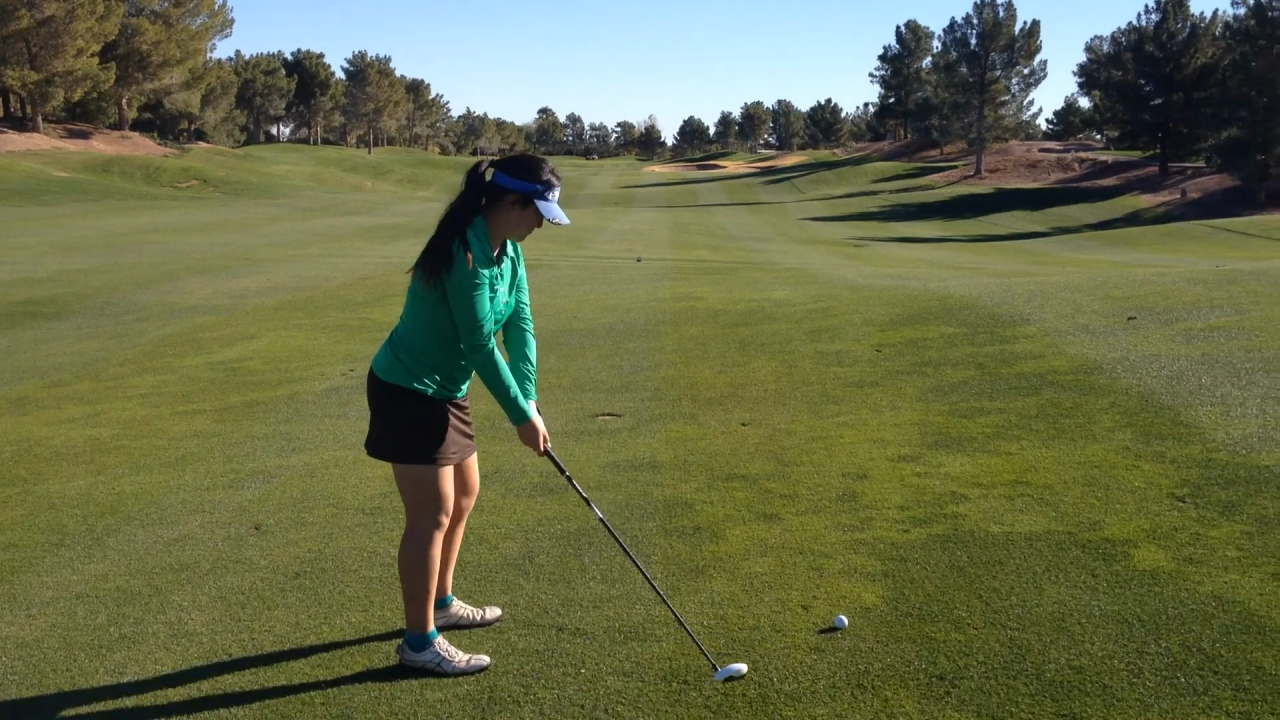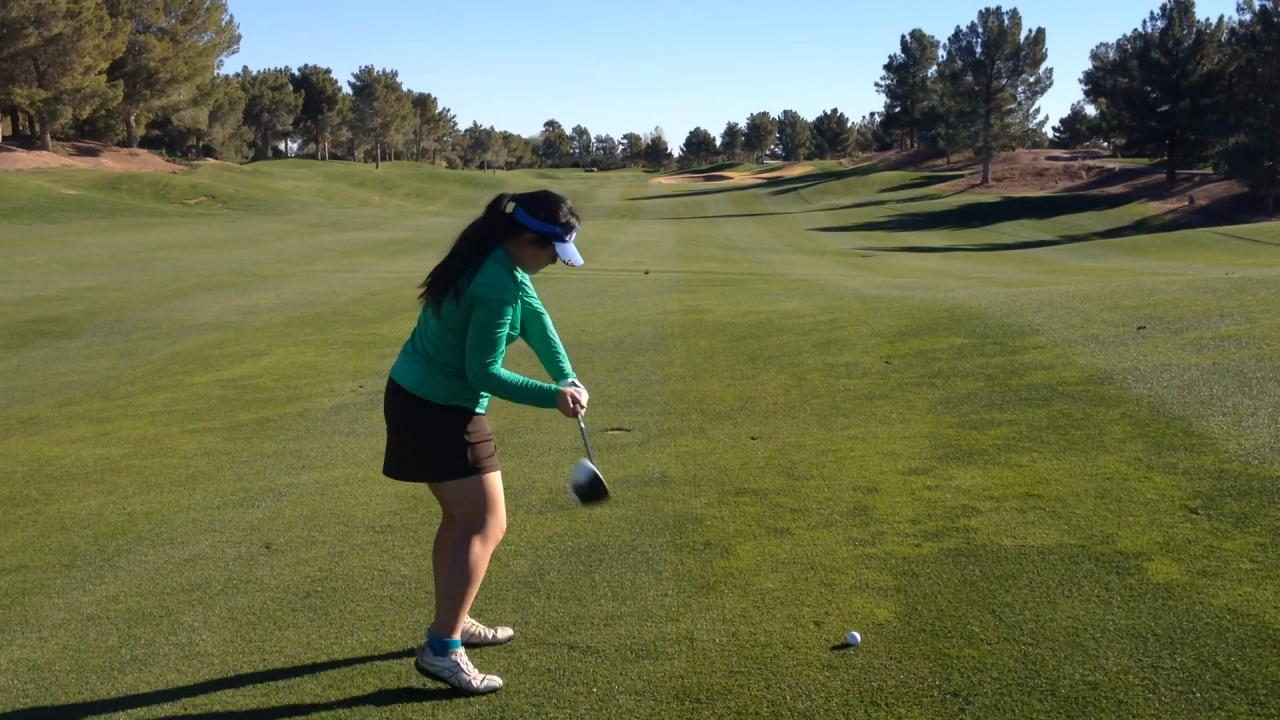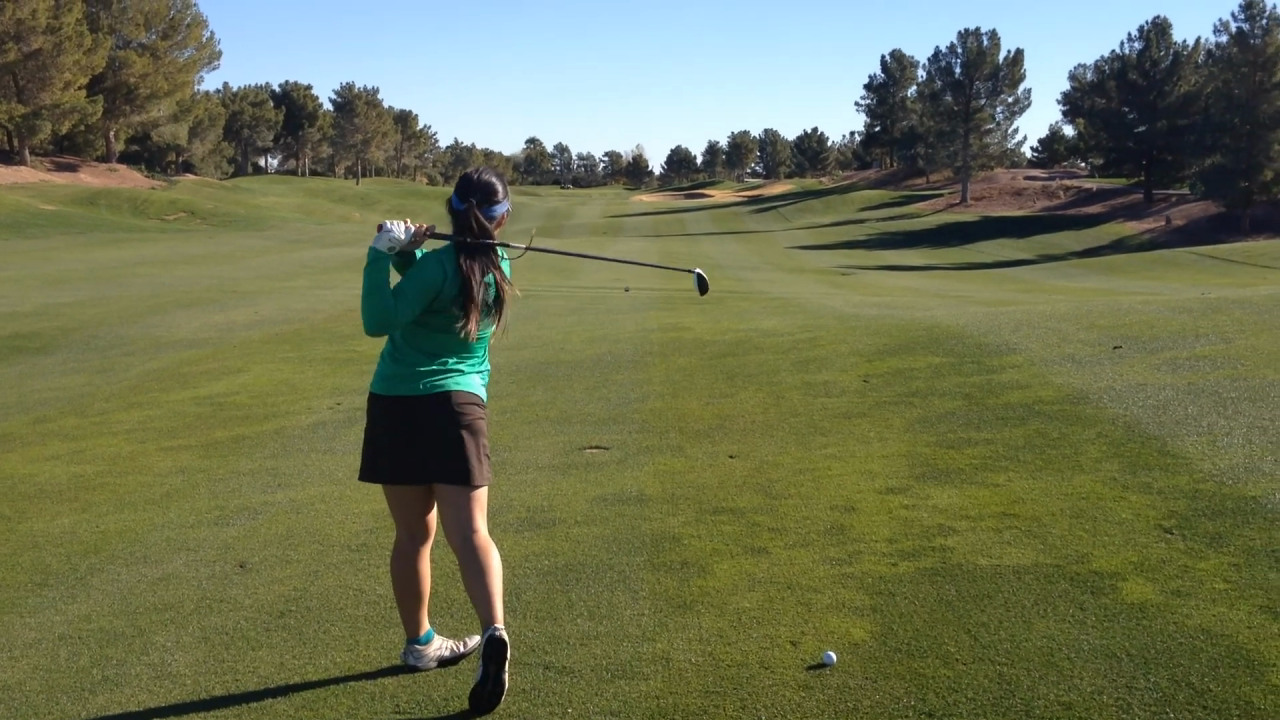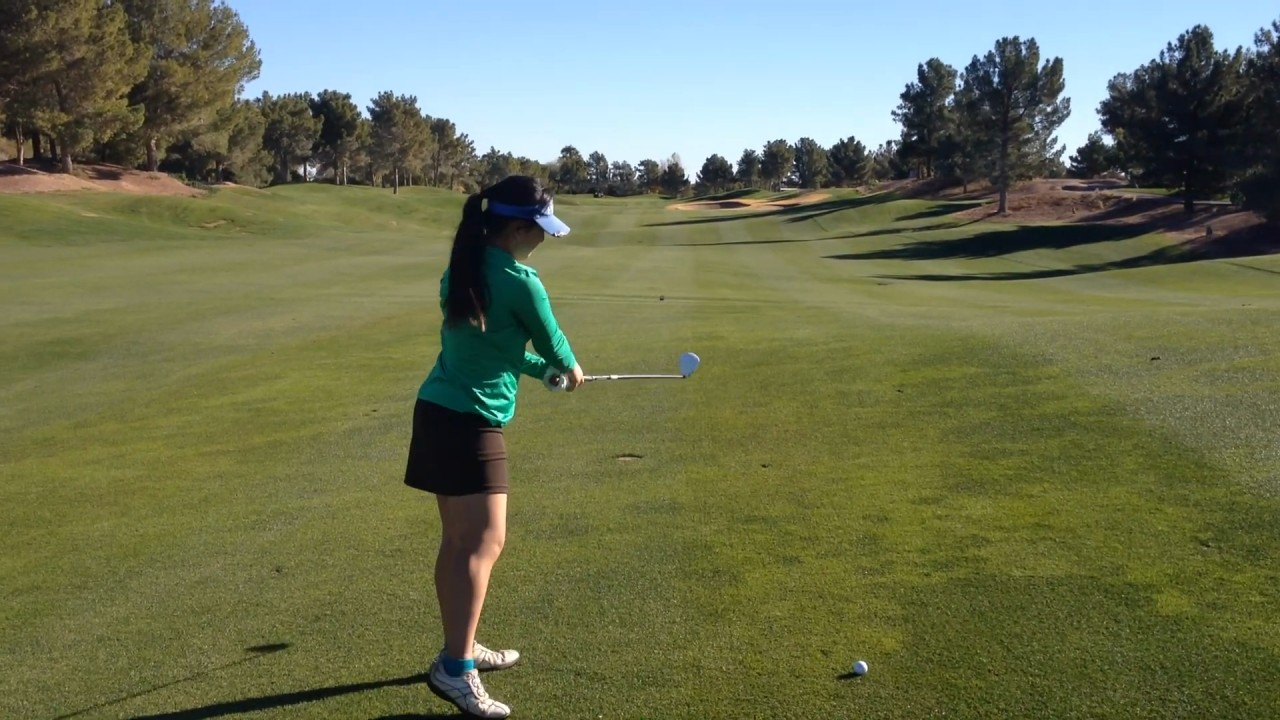
dt=1s
person 1, frame 1
left shoulder: (510, 254)
right shoulder: (466, 254)
left elbow: (519, 325)
right elbow: (479, 345)
left wrist: (528, 400)
right wrist: (522, 414)
left hip: (446, 389)
right hip: (409, 389)
left knee: (461, 497)
right knee: (431, 514)
left ankle: (440, 604)
right ankle: (420, 641)
person 1, frame 2
left shoulder: (481, 246)
right shoulder: (500, 290)
left elbow: (537, 320)
right elbow: (483, 375)
left wrist: (567, 377)
right wrist: (550, 395)
left hip: (410, 396)
right hip: (445, 410)
left knee: (462, 513)
right knee: (486, 524)
left ankle: (450, 625)
right ankle: (441, 649)
person 1, frame 3
left shoulder: (436, 267)
right shoulder: (496, 265)
left elbow: (378, 322)
left wrist: (382, 250)
right wrist: (409, 249)
left hip: (395, 405)
right hip: (456, 407)
left knee: (412, 533)
right knee: (469, 533)
left ankle: (419, 642)
right ankle: (493, 633)
person 1, frame 4
left shoulder: (462, 268)
right shoulder: (520, 281)
right elbow: (548, 342)
left wrist: (543, 369)
right wrist: (569, 369)
left hip: (440, 411)
right hip: (470, 421)
left knee: (460, 539)
right knee: (485, 543)
left ankle: (461, 647)
right ankle: (454, 668)
